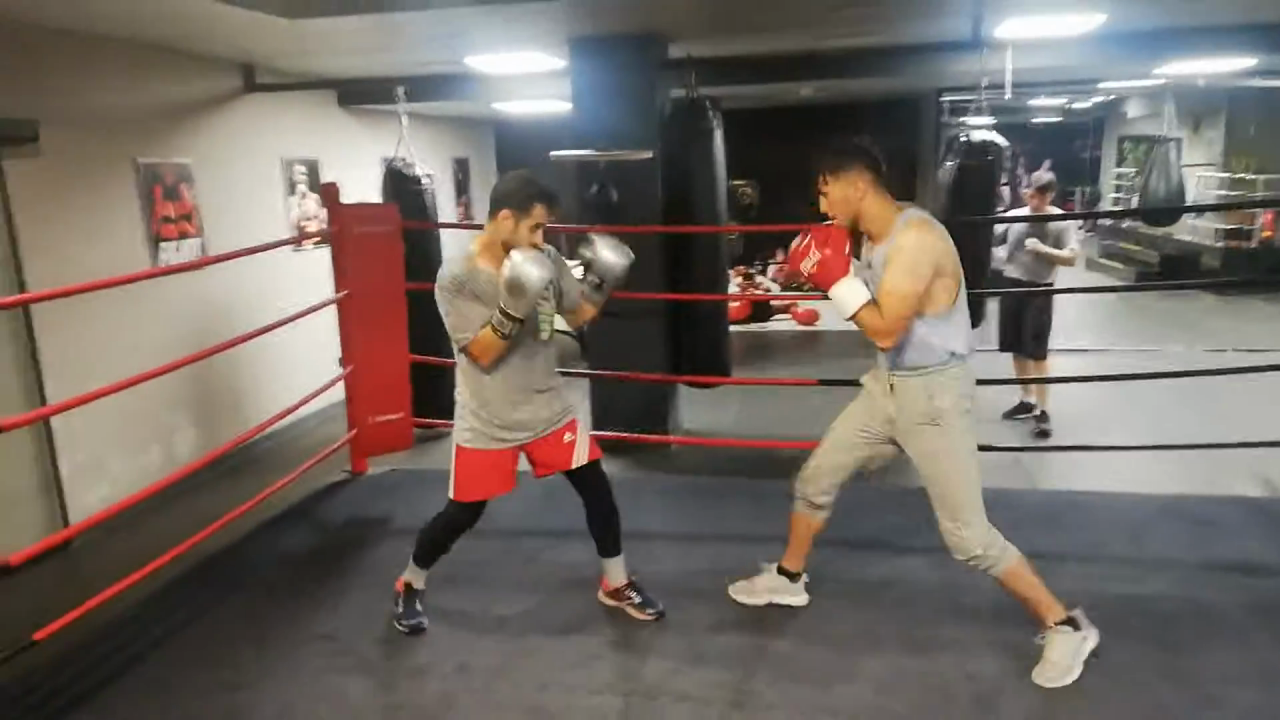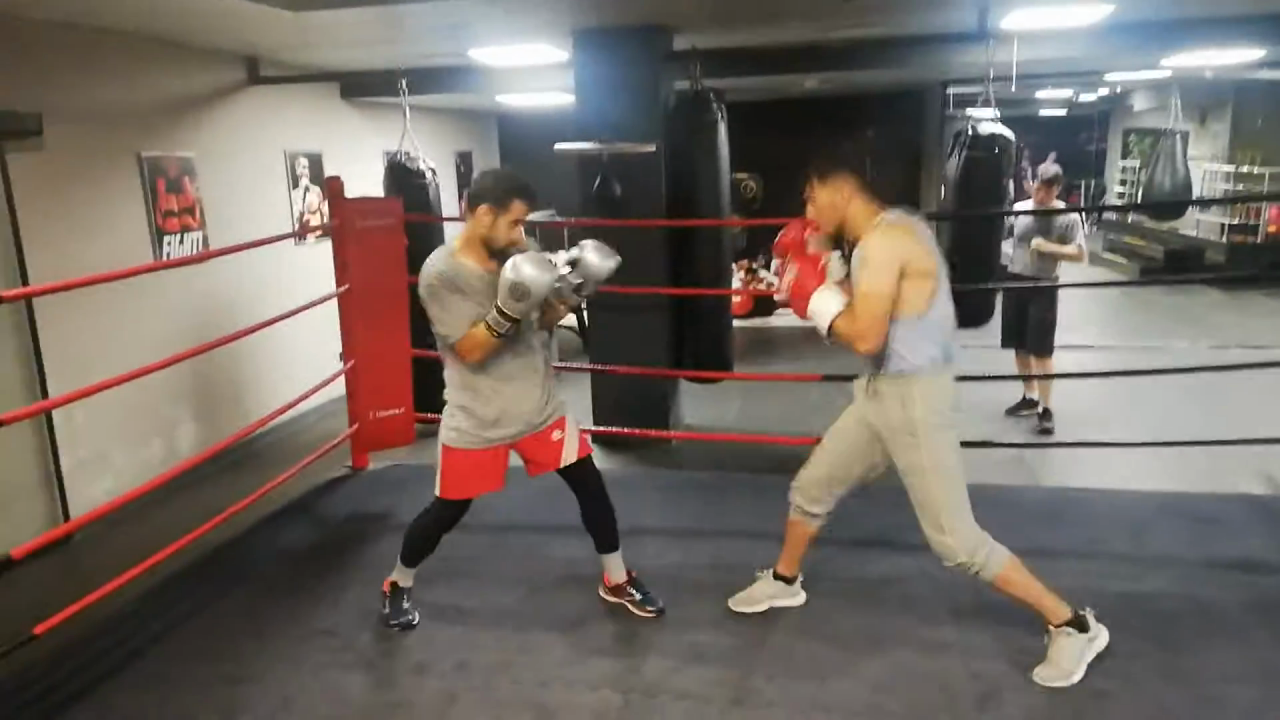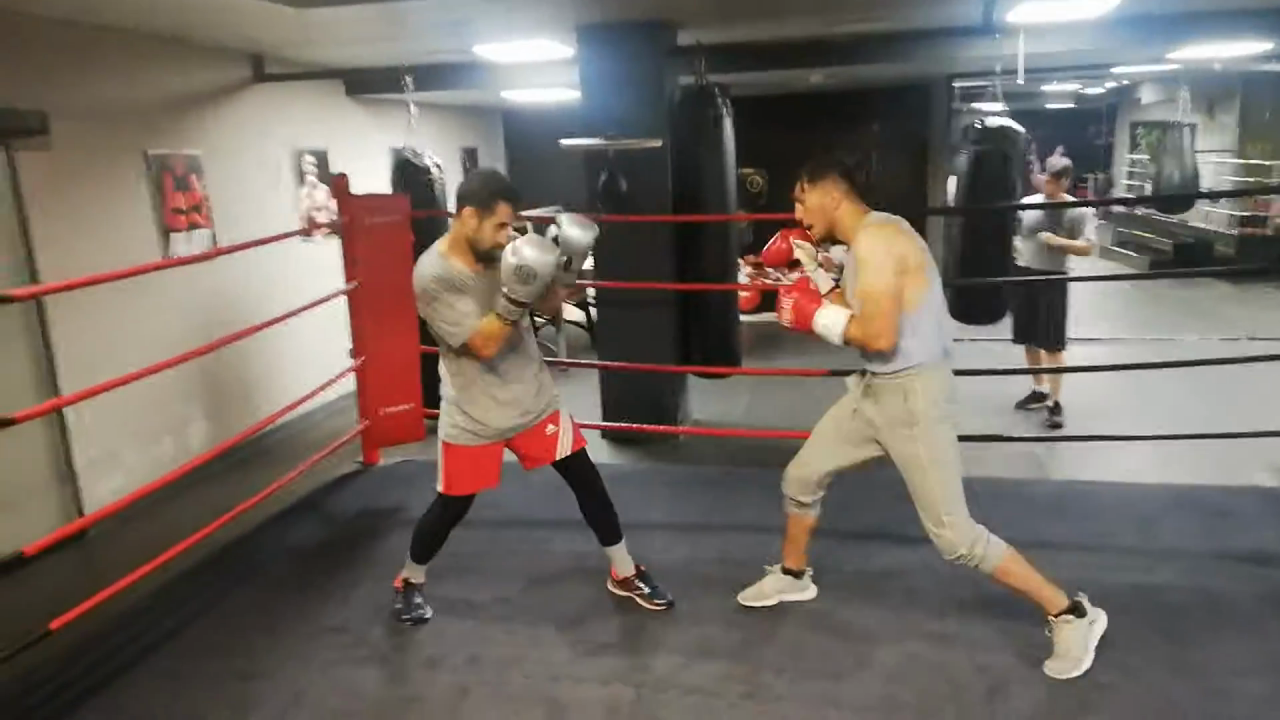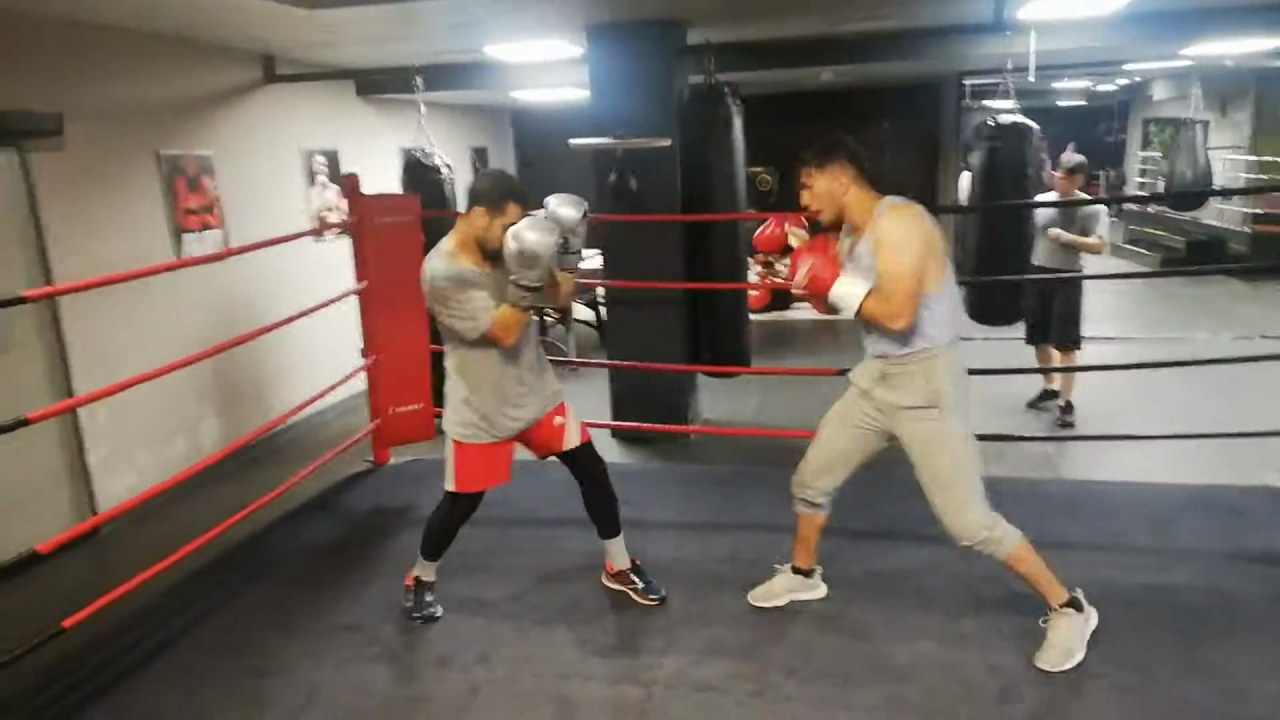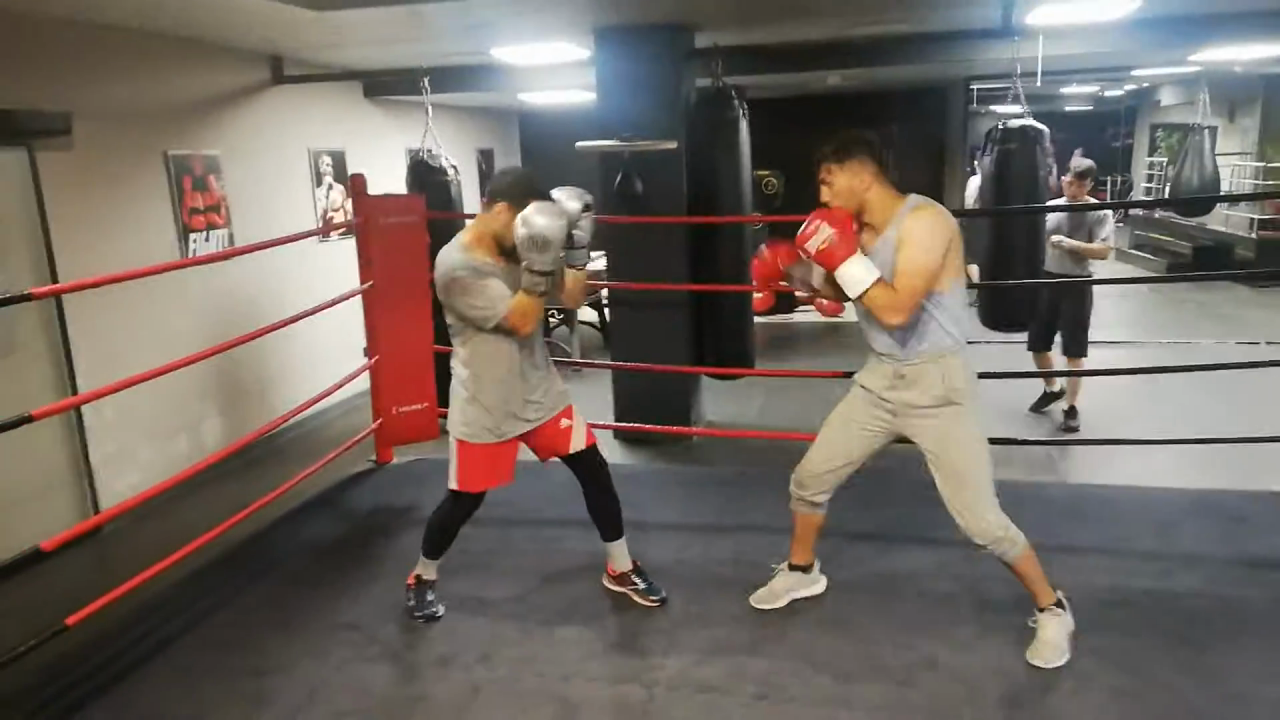
dt=0.1s
person 1, frame 1
left shoulder: (916, 238)
right shoulder: (877, 233)
left elbow: (886, 333)
left wrist: (836, 277)
right wrist: (828, 272)
left hip: (935, 395)
right hip: (888, 388)
left knee: (968, 536)
right knee: (816, 476)
left ankle: (1065, 627)
right ankle: (788, 578)
person 1, frame 2
left shoulder: (882, 242)
right shoulder: (890, 229)
left elbow: (864, 338)
left wrist: (814, 299)
right wrist: (821, 268)
left hip: (914, 400)
right hip: (881, 394)
left knee: (955, 542)
right knee: (812, 486)
left ankle: (1072, 626)
right ankle: (784, 580)
person 1, frame 3
left shoulder: (874, 239)
right shoulder: (871, 237)
left elbow: (879, 335)
right elbow: (849, 305)
left wrist: (815, 315)
right wrist: (806, 267)
left hip: (913, 395)
right hip: (873, 390)
left knee: (954, 535)
right knee: (801, 477)
left ankle: (1071, 613)
right ankle: (792, 575)
person 1, frame 4
left shoulder: (901, 222)
right shoulder: (853, 232)
left elbow: (899, 316)
right elbow: (835, 297)
left wrist: (830, 277)
right wrist: (798, 255)
left hip: (928, 383)
right hip: (876, 379)
left knee: (968, 522)
right knee: (810, 480)
left ankle: (1066, 608)
right ankle: (802, 574)
person 1, frame 5
left shoulder: (925, 221)
right shoulder: (865, 229)
left elbow: (894, 311)
right elbow: (840, 299)
left wrist: (842, 258)
right wrist: (807, 265)
left hip: (937, 385)
right hip: (880, 381)
left knee: (980, 520)
right knee: (809, 478)
left ankle: (1052, 607)
right ankle: (801, 570)
person 2, frame 1
left shoulder: (544, 260)
right shoulder: (456, 277)
left elbow: (579, 317)
right elbow: (485, 355)
left wrist: (600, 282)
right wrist: (514, 308)
left hip: (548, 408)
right hip: (487, 420)
left knee: (597, 489)
right knee: (462, 513)
left ankle: (616, 584)
right ankle: (411, 584)
person 2, frame 2
left shoulder: (516, 252)
right shoulder: (440, 273)
left elbow: (547, 319)
right elbow: (470, 350)
right wrist: (510, 309)
left hip: (538, 404)
right hip: (476, 417)
left knee: (591, 485)
right knee: (448, 510)
left ankle: (617, 579)
right ankle: (399, 583)
person 2, frame 3
left shoulder: (508, 251)
right shoulder: (432, 276)
left elbow: (549, 305)
right elbow: (486, 345)
left wrist: (566, 264)
right wrist: (517, 295)
left hip: (532, 398)
right hip: (473, 414)
left knee: (586, 478)
right knee: (451, 506)
left ankle: (624, 573)
right ankle: (410, 580)
person 2, frame 4
left shoulder: (507, 248)
right shoulder: (442, 273)
left elbow: (561, 294)
right elbow: (507, 333)
left wrist: (565, 248)
right wrist: (528, 275)
left hip: (535, 392)
right hip: (479, 409)
left knee: (592, 469)
right knee: (461, 502)
left ankle: (620, 568)
right ankle: (421, 578)
person 2, frame 5
left shoulder: (520, 246)
right shoulder: (456, 265)
left elbow: (572, 298)
right elbow: (522, 322)
left wrist: (576, 244)
right wrist: (541, 261)
left hip: (541, 392)
right hip: (484, 407)
left knee: (595, 471)
right knee: (464, 500)
left ankle: (621, 569)
right ankle: (423, 577)
person 3, frame 1
left shoulder: (1063, 222)
right shoulder: (1013, 216)
left elbow: (1071, 258)
left wrist: (1043, 249)
left hip: (1039, 291)
right hip: (1011, 286)
left knee: (1037, 353)
right knee: (1017, 350)
left ankle: (1041, 412)
right ankle: (1027, 400)
person 3, frame 2
left shoulder: (1068, 217)
right shoulder: (1017, 209)
left elbow: (1078, 254)
left wrist: (1048, 248)
left hip: (1042, 286)
right hip: (1014, 282)
left knee: (1041, 350)
right knee: (1019, 346)
left ankle: (1045, 408)
right ankle: (1030, 397)
person 3, frame 3
left shoulder: (1078, 210)
right shoulder: (1027, 203)
left elbow: (1087, 247)
left wrist: (1057, 241)
left hip: (1052, 281)
right hip: (1023, 277)
left knee: (1053, 345)
right knee: (1029, 341)
left ankle: (1054, 402)
right ankle: (1040, 390)
person 3, frame 4
left shoulder: (1092, 208)
right shoulder: (1039, 201)
left elbow: (1098, 245)
left wrist: (1067, 237)
left hip: (1066, 280)
right hip: (1036, 276)
left knee: (1066, 345)
right knee: (1038, 340)
left ankle: (1066, 403)
right ankle: (1051, 387)
person 3, frame 5
left shoulder: (1100, 213)
right shoulder: (1050, 207)
left elbow: (1103, 250)
left wrist: (1071, 244)
left hip: (1076, 286)
right hip: (1046, 282)
left knee: (1074, 351)
right knee: (1038, 346)
left ankle: (1071, 408)
right ankle: (1052, 389)
